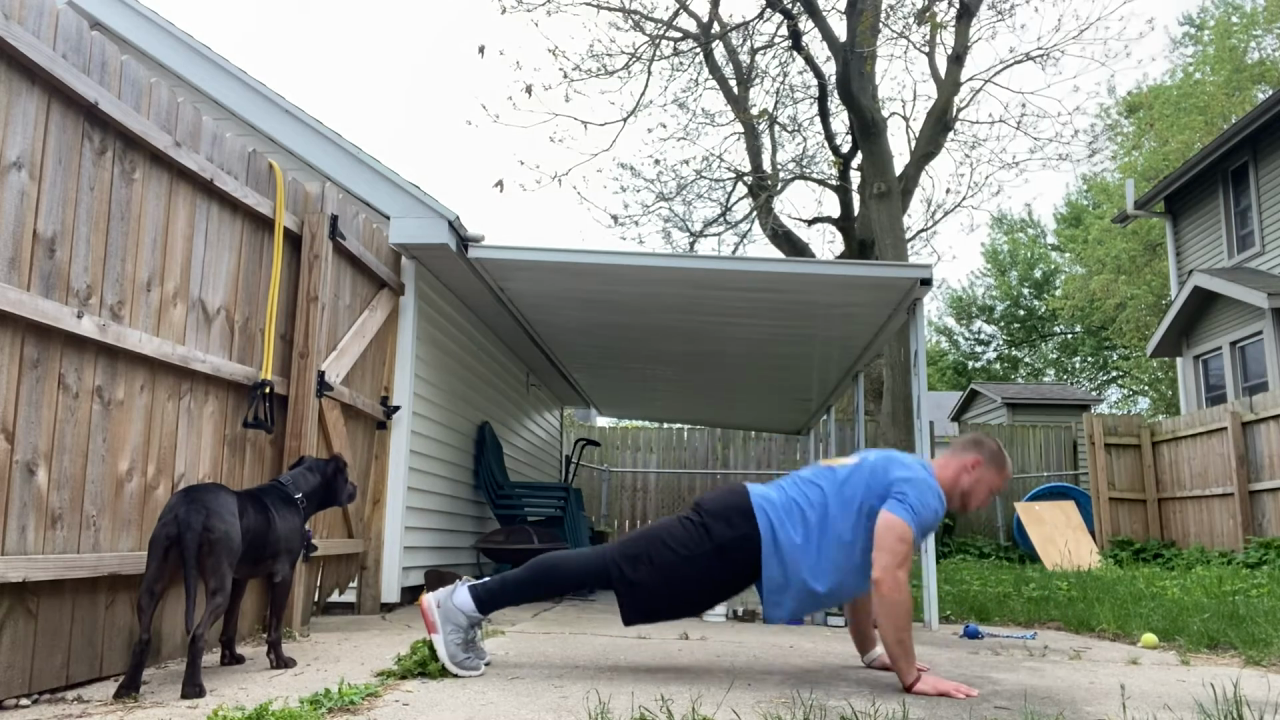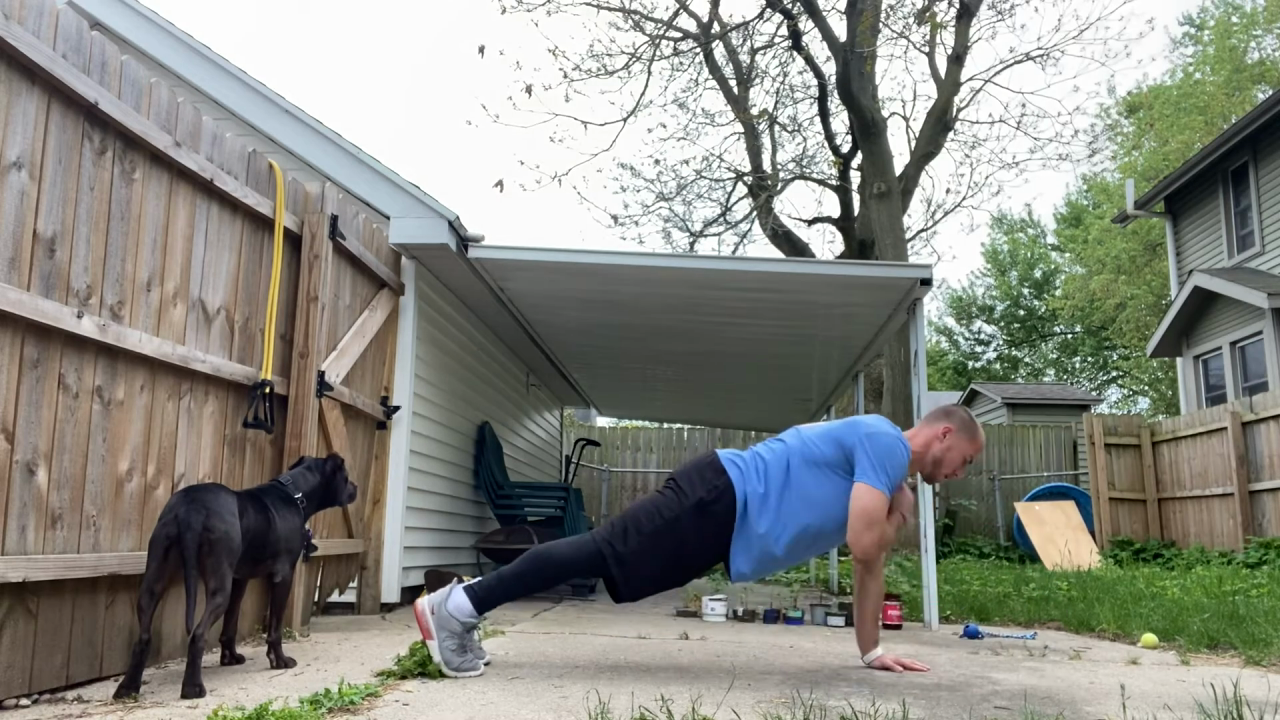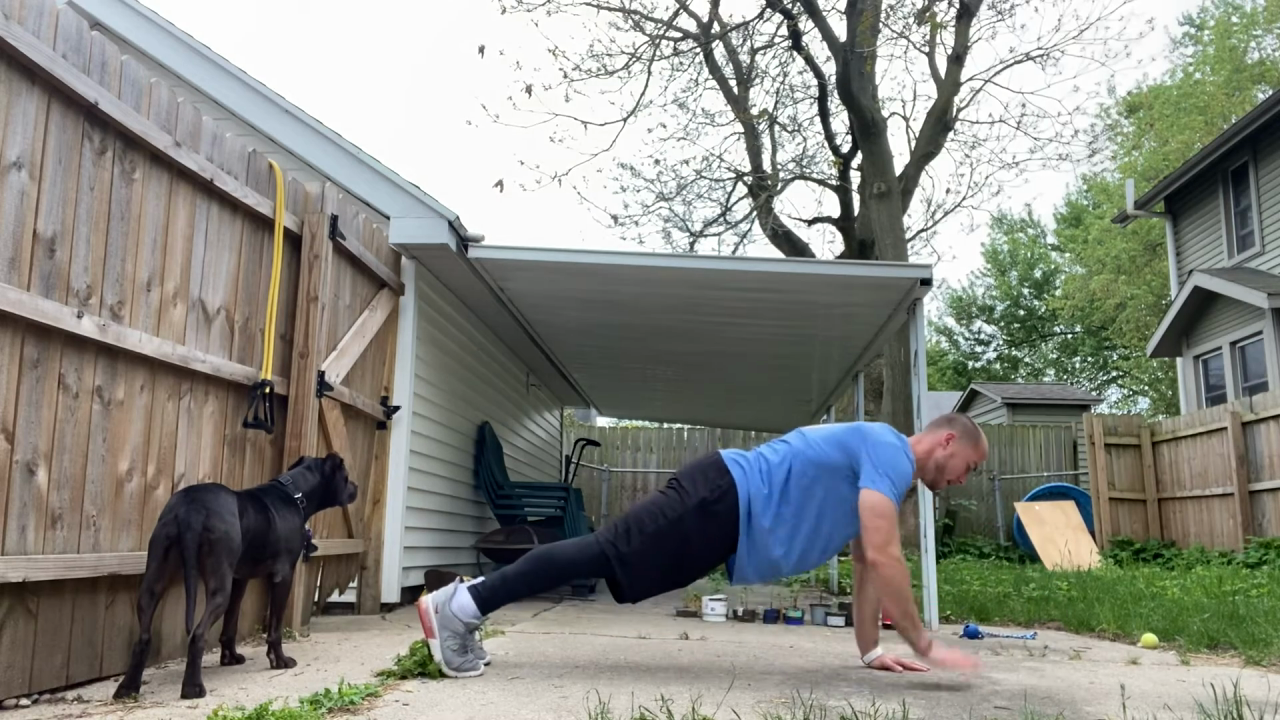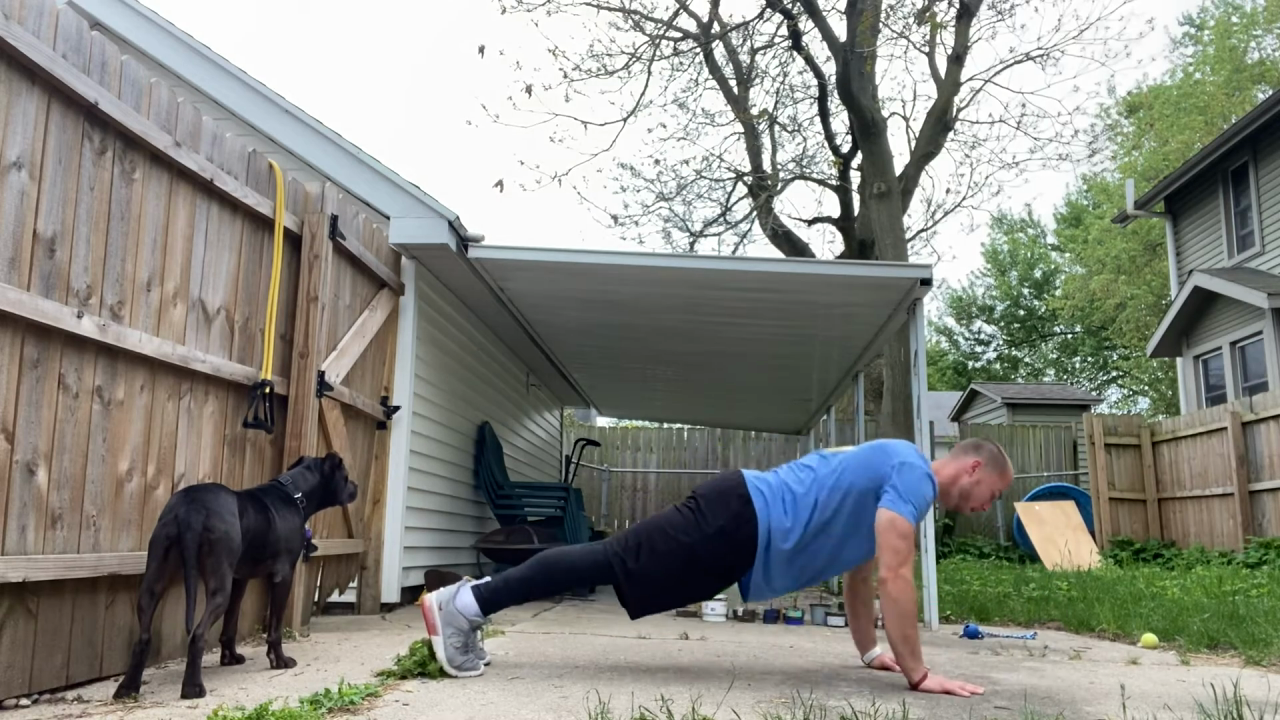
dt=0.3s
person 1, frame 1
left shoulder: (900, 476)
right shoulder: (921, 488)
left elbow: (859, 575)
right elbow: (885, 580)
left wrist: (872, 651)
right wrist: (912, 674)
left hip: (748, 531)
right hip: (743, 533)
left knee: (607, 565)
right knee: (611, 568)
left ankle: (465, 602)
right ankle: (461, 603)
person 1, frame 2
left shoulder: (879, 455)
right shoulder: (886, 442)
left elbow: (866, 562)
right elbow: (865, 547)
left wrist: (871, 650)
right wrist: (898, 517)
left hip: (723, 508)
right hip: (718, 498)
left knee: (596, 554)
right knee: (602, 554)
left ankle: (462, 604)
right ankle: (456, 606)
person 1, frame 3
left shoulder: (880, 465)
right shoulder: (888, 452)
left elbow: (866, 563)
right elbow: (885, 560)
left wrist: (872, 650)
right wrist: (925, 649)
left hip: (726, 510)
right hip: (719, 499)
left knee: (597, 554)
right knee: (602, 553)
left ankle: (463, 606)
right ankle: (458, 606)
person 1, frame 4
left shoulder: (896, 475)
right shoulder: (914, 474)
left elbow: (862, 571)
right elbow: (896, 577)
left wrist: (870, 650)
right wrist: (917, 672)
left hip: (744, 523)
right hip: (738, 521)
left knee: (605, 562)
right knee: (610, 562)
left ankle: (470, 601)
right ankle: (464, 603)
